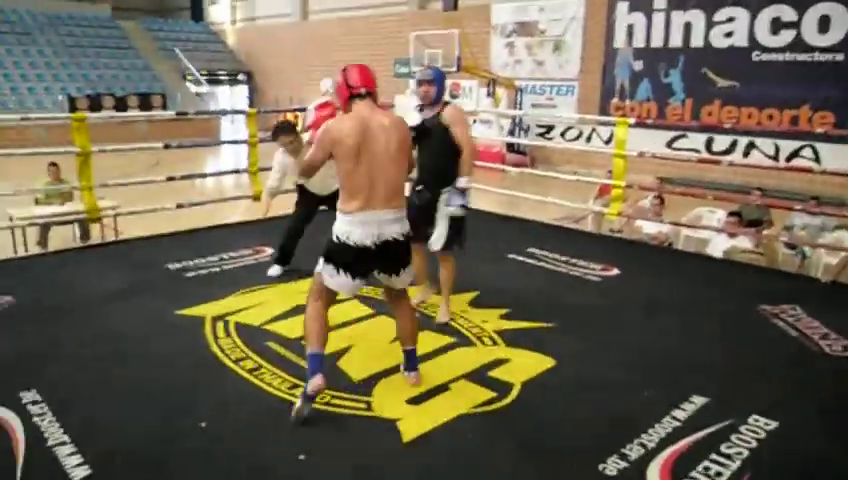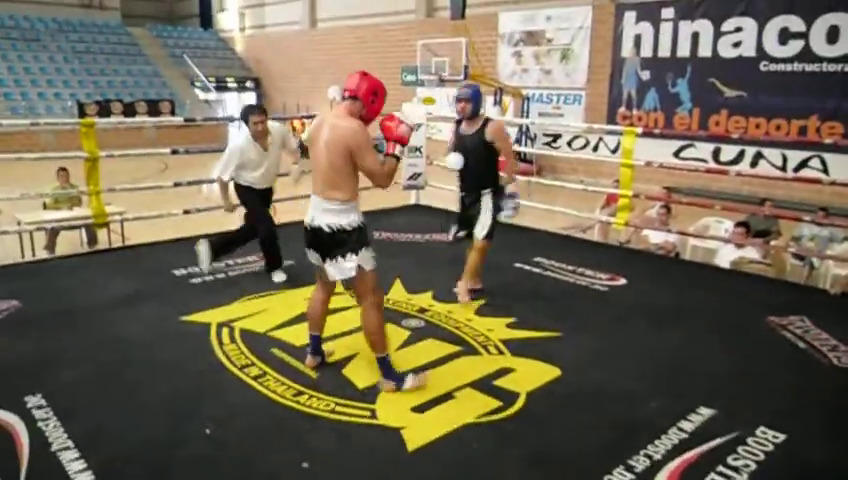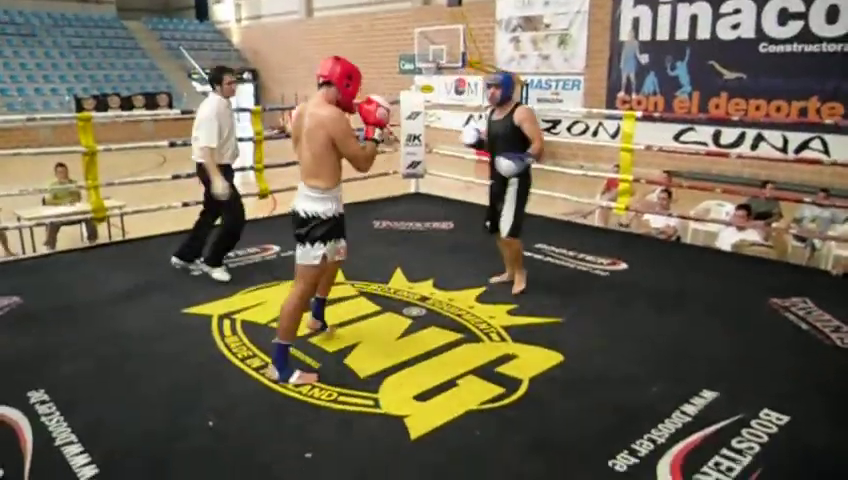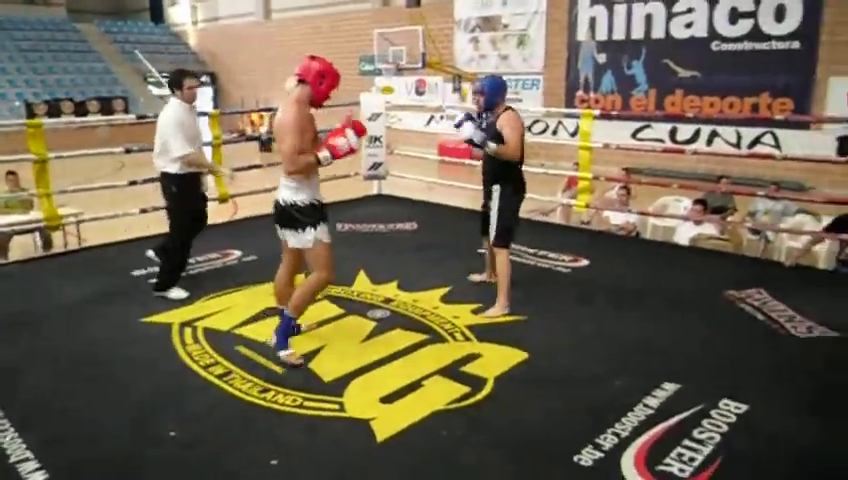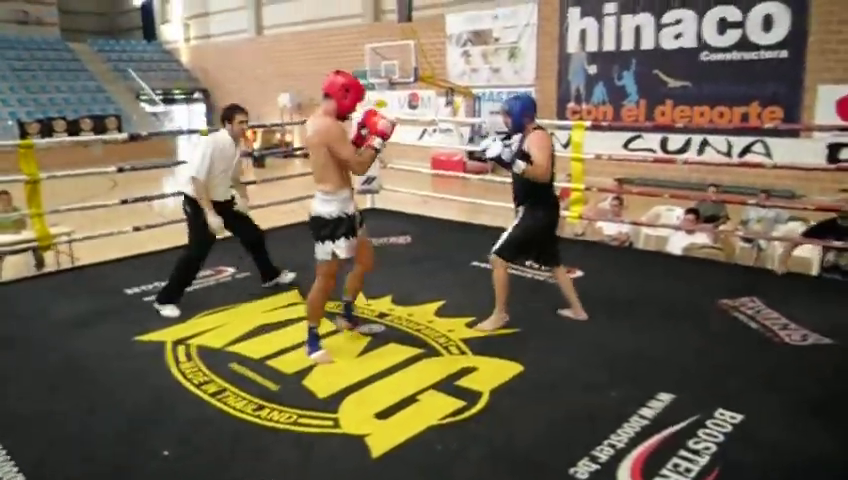
dt=0.4s
person 1, frame 1
left shoulder: (334, 129)
right shoulder: (398, 125)
left elbow: (306, 170)
left wrist: (317, 133)
left hip: (352, 233)
right hip: (394, 229)
left knee: (317, 300)
right knee: (399, 298)
left ankle: (314, 376)
right ankle: (411, 367)
person 1, frame 2
left shoulder: (317, 123)
right shoulder: (353, 129)
right elbow: (382, 180)
right wrist: (396, 144)
left hip: (316, 217)
right hip: (342, 221)
left knee: (324, 286)
right knee: (371, 299)
left ankle: (314, 352)
right ankle: (390, 375)
person 1, frame 3
left shoulder: (301, 111)
right shoulder: (333, 117)
right elbow: (362, 163)
right wrist: (376, 128)
left hip: (306, 202)
right hip: (322, 208)
left knee: (333, 260)
right knee: (303, 287)
left ankle: (317, 316)
right ankle: (279, 364)
person 1, frame 4
left shoulder: (297, 108)
right shoulder: (293, 113)
left elbow: (308, 149)
right elbow: (292, 164)
left wrist: (338, 138)
right wrist: (330, 152)
left hip: (291, 198)
right hip: (300, 200)
left knee: (290, 263)
right knee: (323, 272)
left ankle: (285, 322)
right ankle: (282, 335)
person 1, frame 5
left shoulder: (319, 121)
right shoulder: (328, 126)
left elbow: (345, 156)
right elbow: (359, 165)
left wrist: (362, 134)
right wrist: (378, 138)
left hip: (342, 207)
right hip: (332, 211)
left knee: (365, 261)
right knee: (326, 280)
left ankle: (347, 314)
right ankle: (313, 342)
person 2, frame 1
left shoulder: (451, 112)
right shoulder: (418, 113)
left elbow: (468, 150)
left wrist: (460, 187)
right wrist: (409, 135)
left hip: (446, 192)
right hip: (421, 188)
left knee: (443, 250)
right knee: (415, 241)
left ankle: (445, 304)
right ankle: (424, 287)
person 2, frame 2
left shoulder: (492, 128)
right shoulder: (458, 126)
left elbow: (509, 158)
right elbow: (451, 149)
left wrist: (507, 190)
right wrist: (452, 156)
left hip: (487, 193)
right hip: (466, 193)
left knee: (480, 241)
right knee: (467, 238)
left ankle: (465, 283)
right ankle: (474, 280)
person 2, frame 3
left shoulder: (521, 113)
right shoulder: (491, 114)
left elbow: (539, 143)
left wrist: (523, 159)
right wrist: (477, 141)
left hip: (516, 182)
right hip: (497, 181)
left knee: (509, 234)
right knee: (498, 232)
left ankle: (520, 273)
right ankle: (509, 272)
person 2, frame 4
left shoulder: (509, 117)
right shoulder: (490, 117)
left elbow: (514, 153)
left wrist: (485, 143)
right wrist: (473, 134)
left hip: (507, 188)
right hip: (495, 186)
left knee: (500, 244)
right knee: (488, 235)
left ankle: (503, 303)
right ankle: (490, 274)
person 2, frame 5
left shoulder: (538, 137)
right shoulder: (524, 137)
left elbow: (543, 175)
right elbow: (521, 166)
left wrist: (512, 162)
right wrist: (500, 154)
left hip: (535, 211)
right hip: (542, 209)
left knee: (498, 258)
right knee: (552, 262)
left ankle: (499, 315)
right ankle: (577, 310)
person 3, frame 1
right shoulder: (281, 157)
right elbow: (272, 186)
right wrist: (266, 200)
left hip: (334, 189)
right hip: (309, 190)
right knee: (295, 226)
right ankle: (281, 261)
person 3, frame 2
left shoulder: (278, 129)
right shoulder: (238, 145)
left elbow: (292, 147)
right elbow: (221, 175)
left wrist: (295, 158)
right wrist: (226, 201)
left hip: (266, 188)
right hip: (247, 189)
left knee: (252, 229)
right knee: (267, 228)
left ankle: (212, 247)
right ankle: (274, 267)
person 3, frame 3
left shoulder: (225, 104)
right shoulder: (211, 109)
right elbow: (206, 147)
left wrist: (230, 156)
right wrist: (217, 178)
left hip: (222, 167)
right hip: (213, 170)
left knee: (210, 214)
right knee: (235, 215)
left ankle: (184, 255)
right ankle: (212, 262)
person 3, frame 4
left shoulder: (188, 110)
right shoulder: (172, 116)
right elbow: (185, 155)
left wrist: (202, 172)
right wrist: (216, 169)
left hip: (190, 176)
right hip: (177, 179)
left knee: (198, 221)
right knee: (182, 231)
left ankle: (161, 253)
right ankle: (165, 285)
person 3, frame 5
left shoulder: (237, 147)
right shoulder: (211, 144)
right elbow: (197, 180)
left wrist: (244, 198)
right wrist: (210, 214)
left hip: (223, 201)
right hip: (199, 203)
left knee: (253, 235)
right knee: (197, 251)
left ankle: (271, 275)
right ankle: (166, 299)
